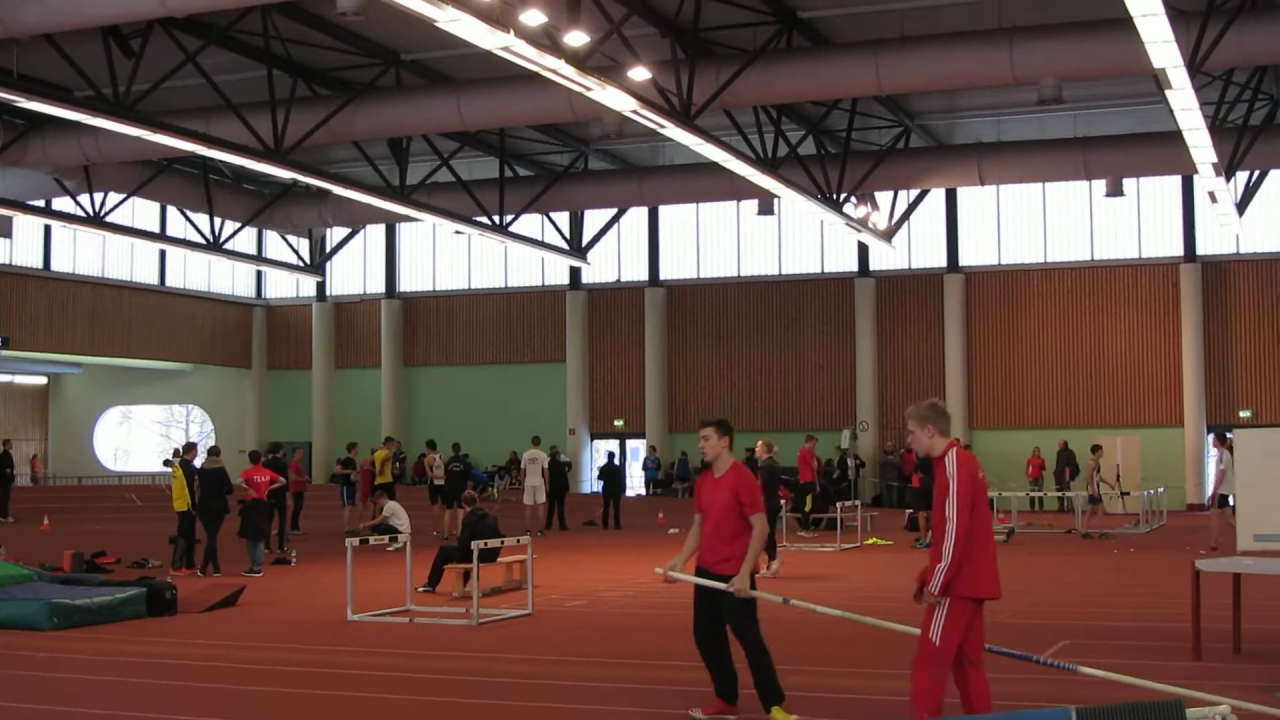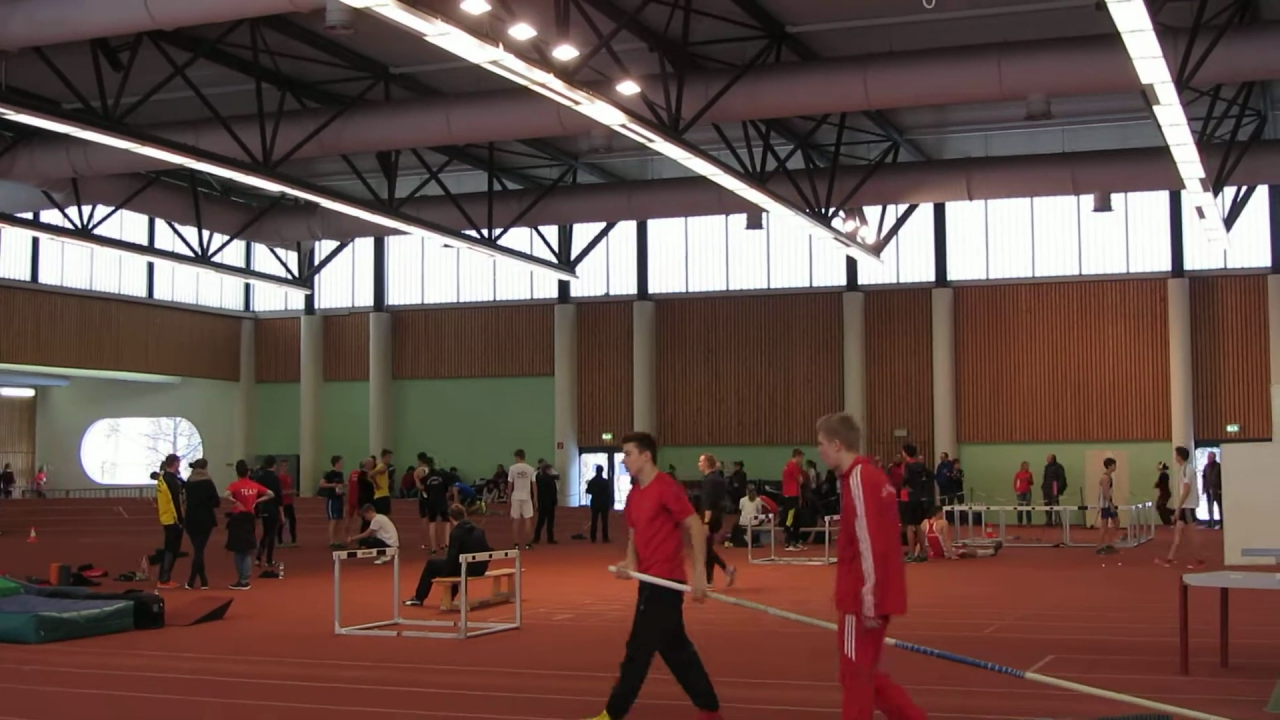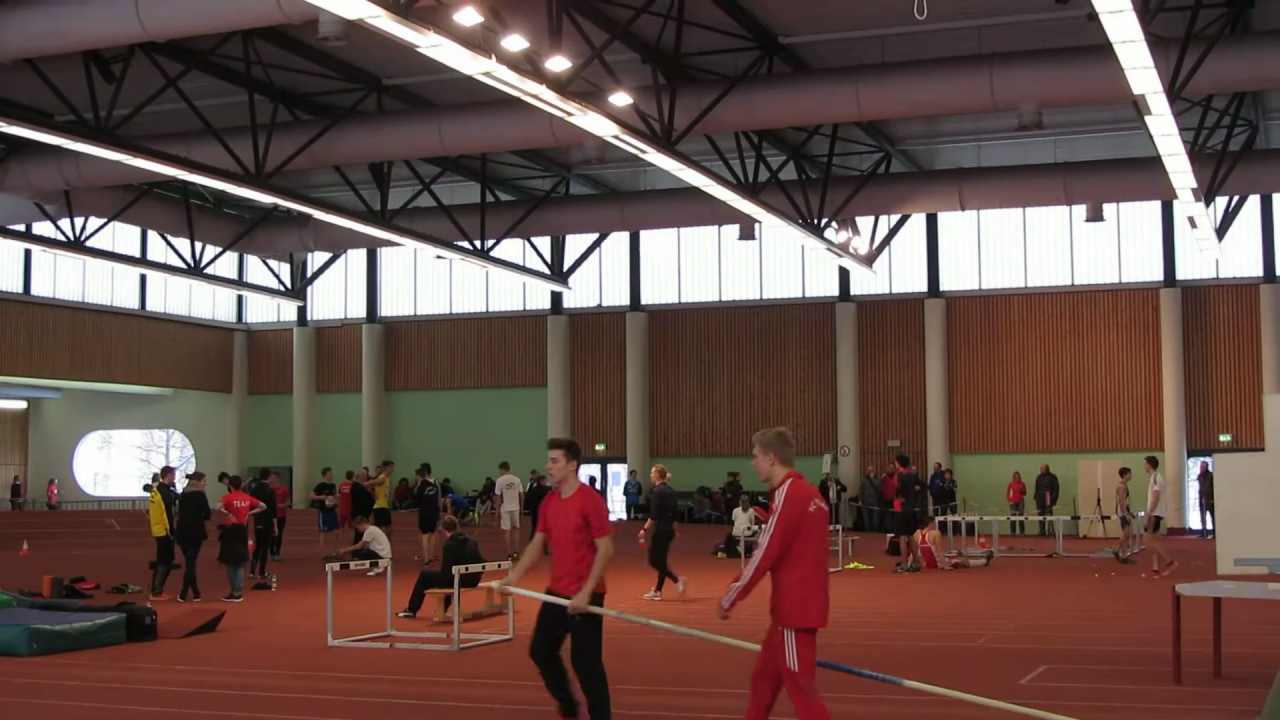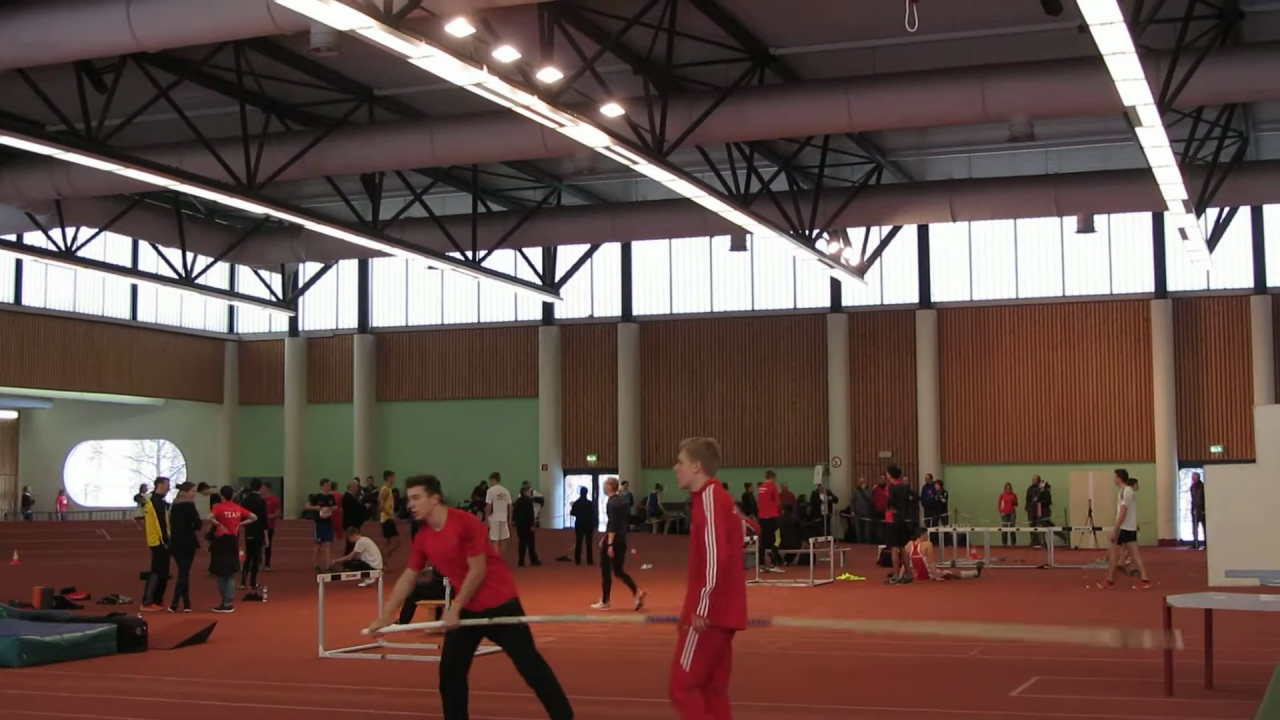
dt=0.5s
person 1, frame 1
left shoulder: (953, 462)
right shoulder: (963, 461)
left elbow: (955, 529)
left wrist: (936, 582)
right wrist: (927, 576)
left hip: (957, 582)
right hip: (971, 580)
left knee: (930, 661)
right knee: (966, 661)
person 1, frame 2
left shoulder: (859, 480)
right shoulder: (872, 475)
left elbow: (869, 547)
left wrist: (868, 600)
left hip: (867, 598)
right hip: (879, 594)
left knee: (855, 676)
right knee: (867, 675)
person 1, frame 3
left shoulder: (787, 494)
right shoulder: (809, 492)
left elbow: (765, 554)
left wrist: (730, 598)
left hip: (794, 606)
right hip: (803, 602)
left knee: (800, 686)
right knee: (765, 676)
person 1, frame 4
left shoulder: (709, 497)
right shoulder: (718, 498)
left elbow: (716, 556)
left wrist: (701, 607)
right wrist: (692, 608)
left hip: (710, 614)
right hip: (723, 611)
left knee: (682, 687)
right knee: (712, 687)
person 2, frame 1
left shoulder: (743, 479)
right shoulder: (703, 482)
left elbow: (760, 529)
left wrist: (744, 573)
right wrist: (681, 560)
left hip: (735, 575)
right hip: (706, 571)
left knee: (750, 640)
right knee: (706, 636)
person 2, frame 2
left shoulder: (668, 488)
right shoulder: (634, 495)
left elbow: (697, 529)
left wrist: (698, 575)
right wrist: (630, 561)
left hip: (664, 582)
right hip: (653, 580)
left knee: (638, 648)
right knee: (675, 647)
person 2, frame 3
left shoulder: (591, 501)
right shoulder: (549, 502)
left elbow: (606, 549)
right elbow: (538, 543)
left wrist: (586, 592)
right wrist: (515, 575)
left hip: (582, 595)
right hip: (557, 591)
left knee: (585, 660)
right knee: (541, 651)
person 2, frame 4
left shoulder: (467, 523)
right shoulder: (422, 538)
left elbow: (479, 571)
right elbow: (408, 577)
left wrist: (454, 609)
right wrist: (384, 617)
left hip: (502, 604)
right hip: (466, 609)
left knee: (531, 666)
right knee: (450, 671)
